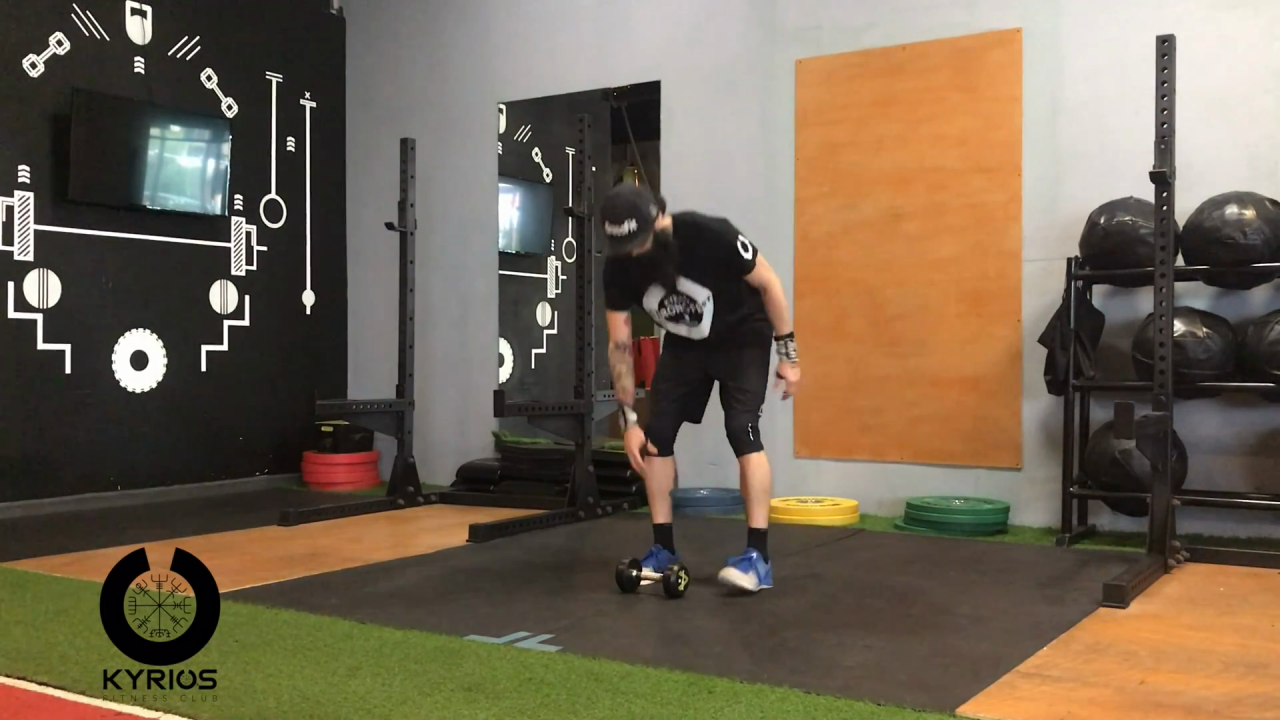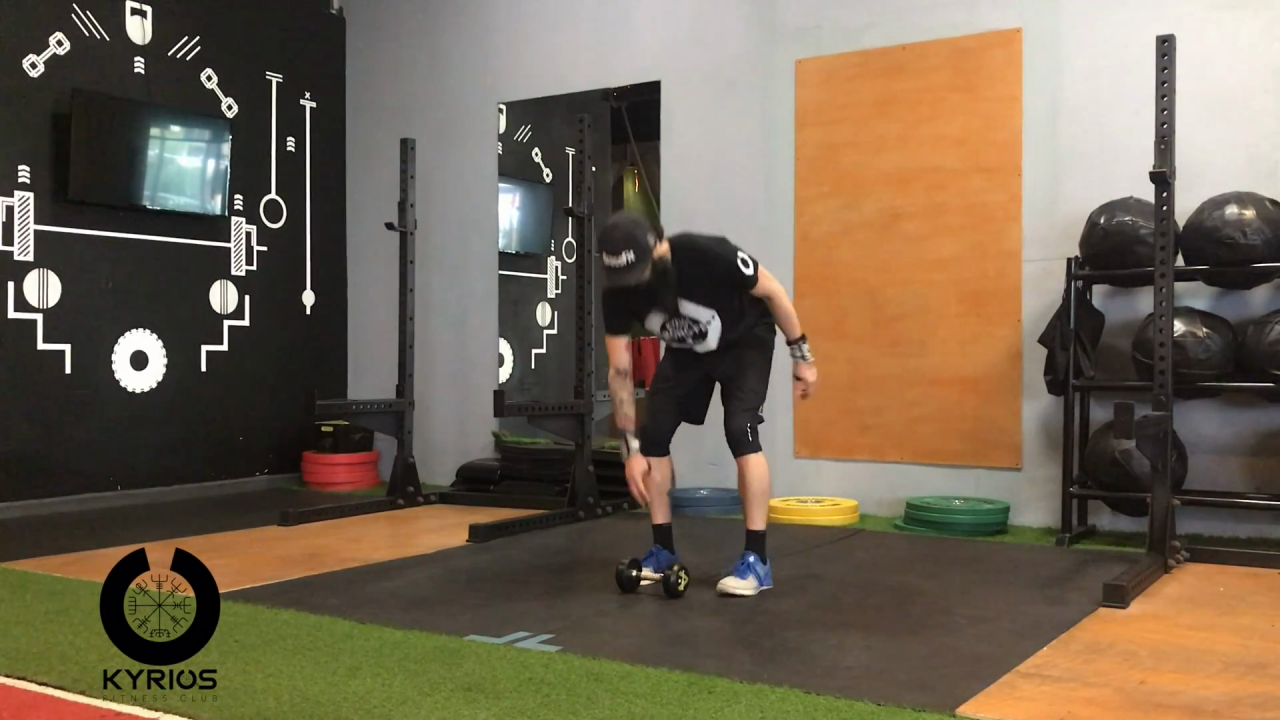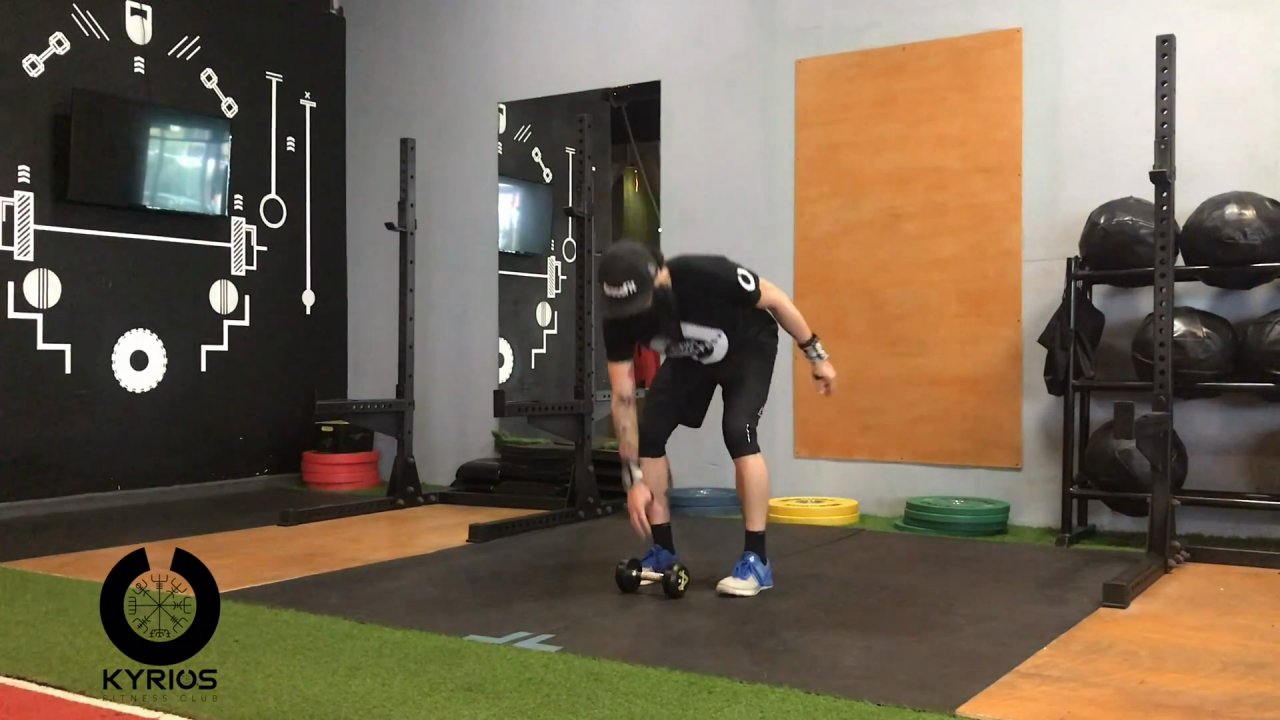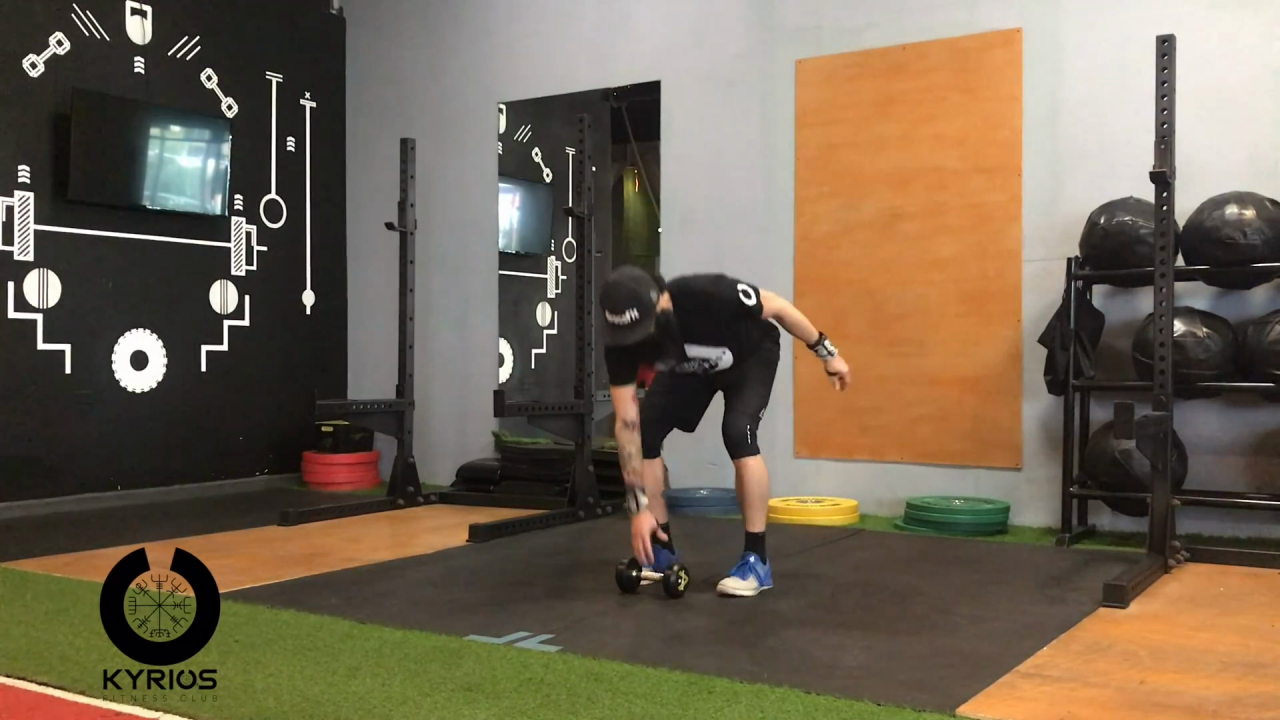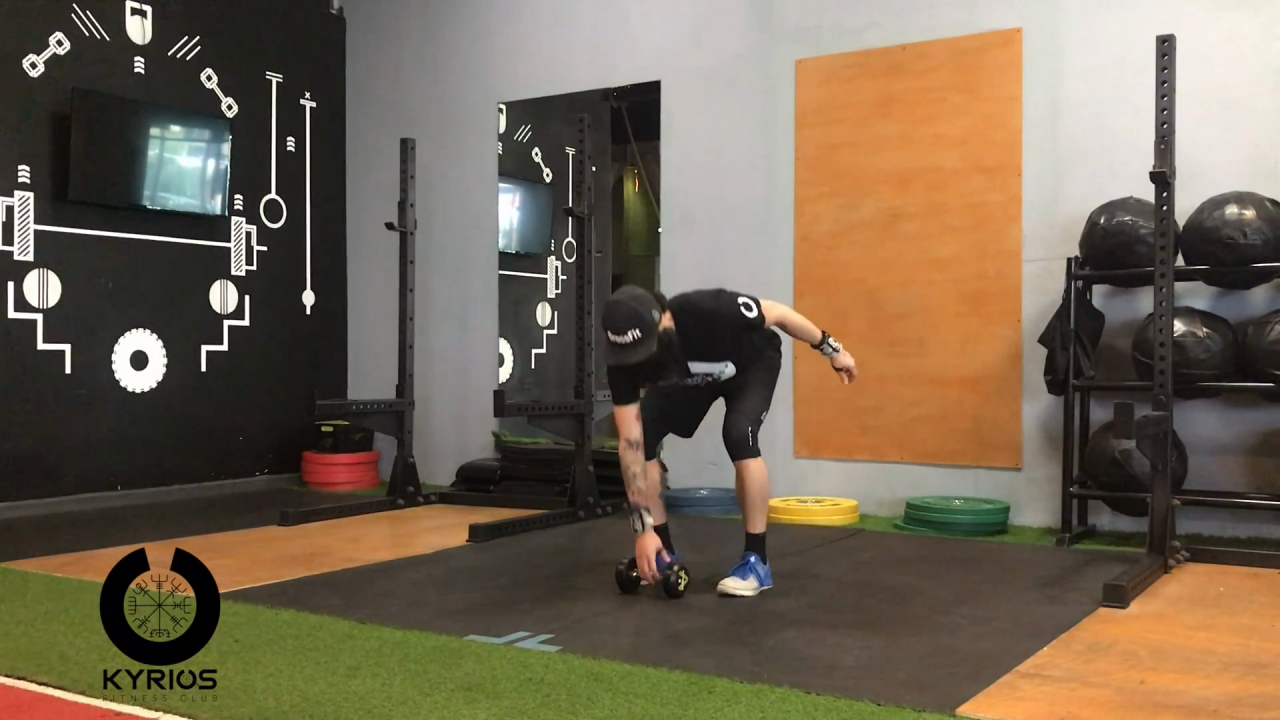
dt=0.1s
person 1, frame 1
left shoulder: (710, 235)
right shoulder: (618, 265)
left elbow: (768, 285)
right elbow: (619, 343)
left wrist: (787, 354)
right wrist: (629, 418)
left hip: (742, 338)
right hip: (684, 344)
left knee: (742, 431)
right knee: (655, 436)
left ankle: (757, 556)
right ankle: (663, 551)
person 1, frame 2
left shoulder: (709, 255)
right shoulder: (619, 292)
left elbow: (772, 293)
right elbow: (620, 369)
left wrist: (802, 355)
right wrist: (632, 448)
left hip: (744, 343)
right hip: (685, 353)
left knee: (740, 432)
right knee: (653, 435)
left ankle: (756, 558)
right ankle: (663, 549)
person 1, frame 3
left shoulder: (707, 276)
right shoulder: (619, 317)
left elbow: (775, 300)
right elbow: (622, 398)
left wrist: (815, 354)
right wrist: (635, 478)
left hip: (747, 349)
right hip: (687, 360)
left knee: (738, 430)
right knee: (647, 433)
left ankle: (756, 559)
right ankle: (661, 550)
person 1, frame 4
left shoulder: (709, 296)
right shoulder: (622, 341)
left elbow: (778, 308)
right elbow: (627, 423)
left wrist: (826, 352)
right wrist: (639, 506)
left hip: (750, 356)
right hip: (689, 369)
left knee: (737, 432)
right knee: (645, 434)
left ankle: (756, 559)
right ankle: (662, 549)
person 1, frame 5
left shoulder: (710, 312)
right shoulder: (625, 361)
left elbow: (778, 313)
right elbow: (631, 443)
left wrist: (831, 349)
right wrist: (643, 528)
left hip: (751, 364)
right hip: (690, 377)
left knee: (739, 434)
right knee: (641, 436)
left ankle: (756, 560)
right ankle: (664, 552)
